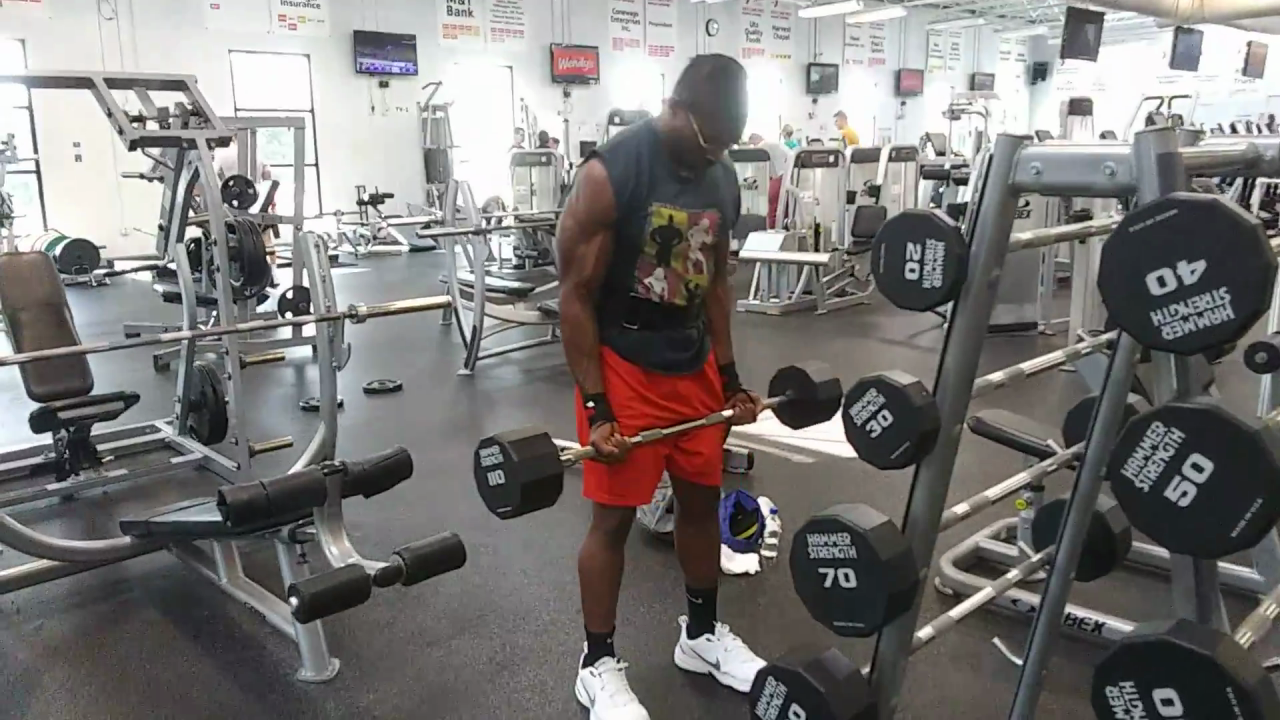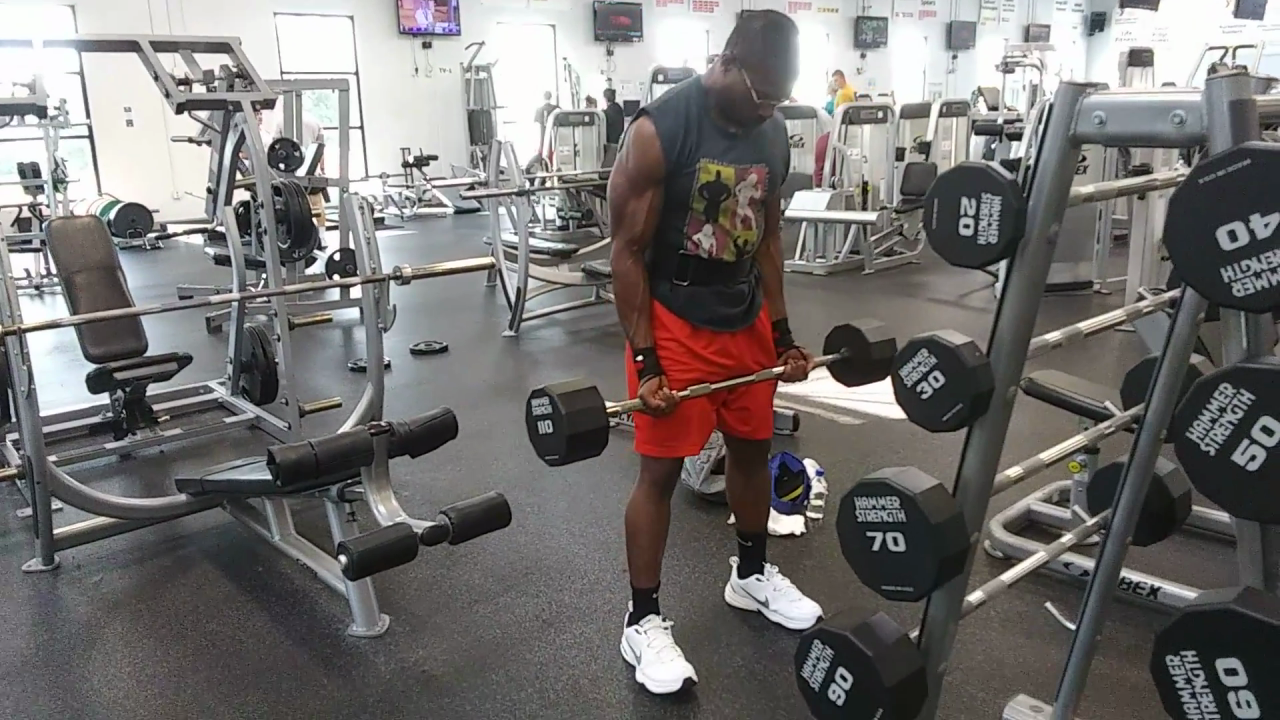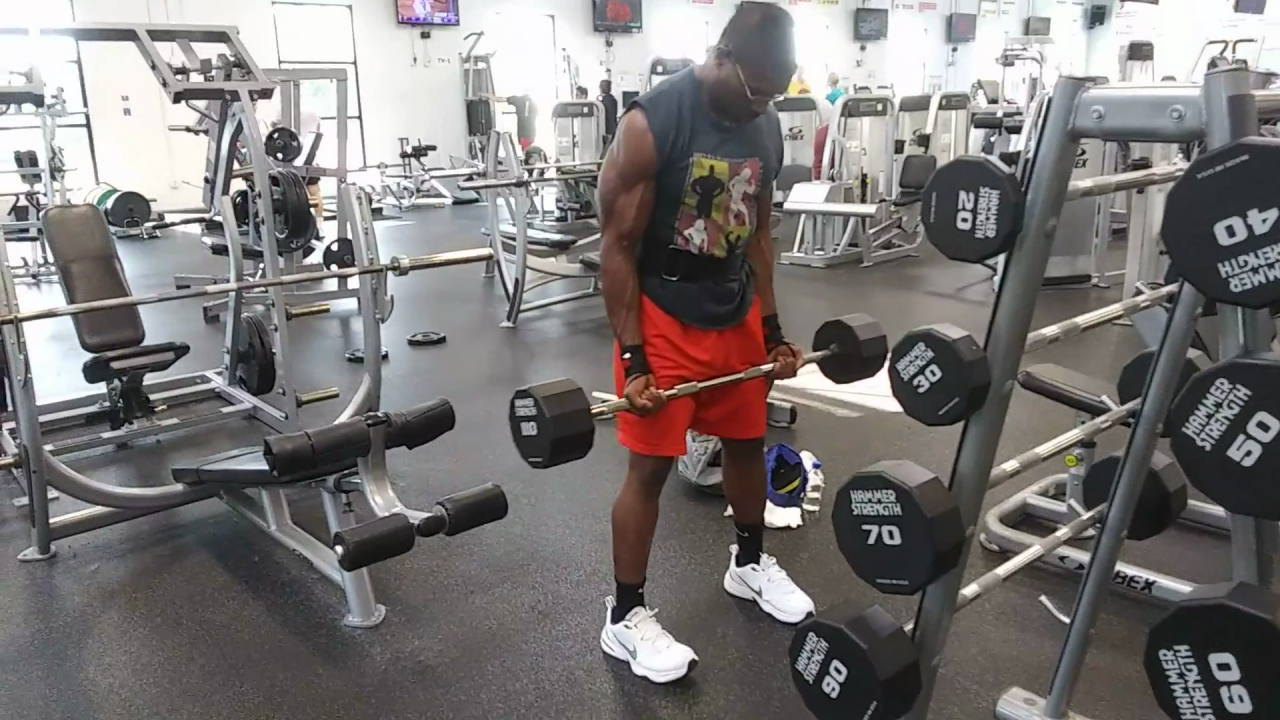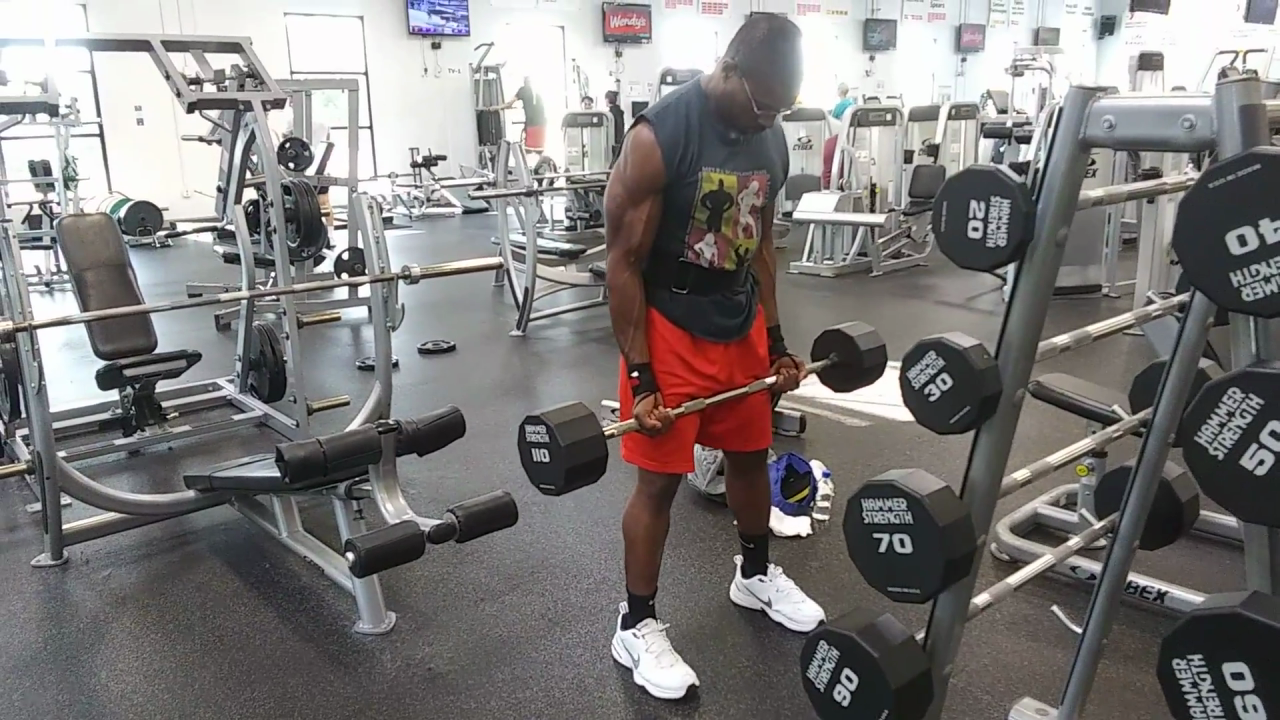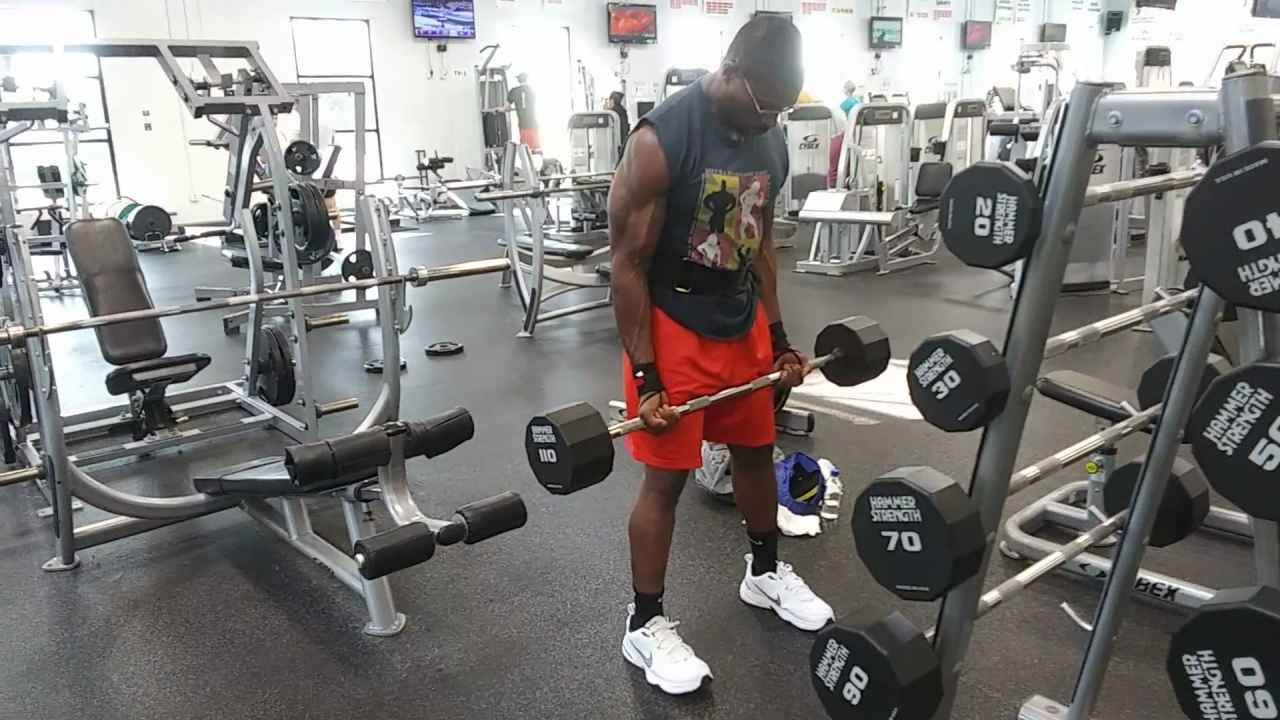
dt=1s
person 1, frame 1
left shoulder: (722, 180)
right shoulder: (608, 173)
right elbow: (575, 296)
left wrist: (728, 377)
right wrist: (595, 406)
left hip: (693, 367)
right hip: (624, 369)
left knee: (702, 499)
right knee: (614, 516)
left ankle: (701, 635)
right ankle: (597, 665)
person 1, frame 2
left shoulder: (773, 135)
right shoulder: (659, 129)
right elbow: (626, 251)
left wrist: (782, 332)
right wrist: (645, 361)
left hip: (746, 320)
right hip: (674, 321)
left knee: (753, 448)
right knee: (660, 469)
left ankle: (751, 574)
right ankle: (642, 621)
person 1, frame 3
left shoulder: (766, 129)
right shoulder: (651, 122)
right elbow: (617, 247)
left wrist: (772, 330)
right wrist: (632, 359)
left hip: (736, 314)
right hip: (663, 317)
left knee: (747, 443)
right knee: (650, 466)
left ankle: (749, 562)
right ankle: (626, 616)
person 1, frame 4
left shoulder: (770, 140)
right shoulder: (658, 136)
right elbow: (623, 264)
left wrist: (775, 340)
right wrist: (639, 376)
left hip: (741, 325)
right hip: (670, 329)
left knee: (752, 454)
right knee: (660, 478)
left ankle: (755, 573)
right ankle: (637, 625)
person 1, frame 5
left shoulder: (770, 140)
right shoulder: (660, 139)
right elbow: (628, 265)
left wrist: (778, 337)
right wrist: (645, 377)
left hip: (742, 321)
right hip: (673, 326)
left knee: (757, 450)
right knee: (667, 477)
left ankle: (766, 571)
right ankle: (646, 624)
